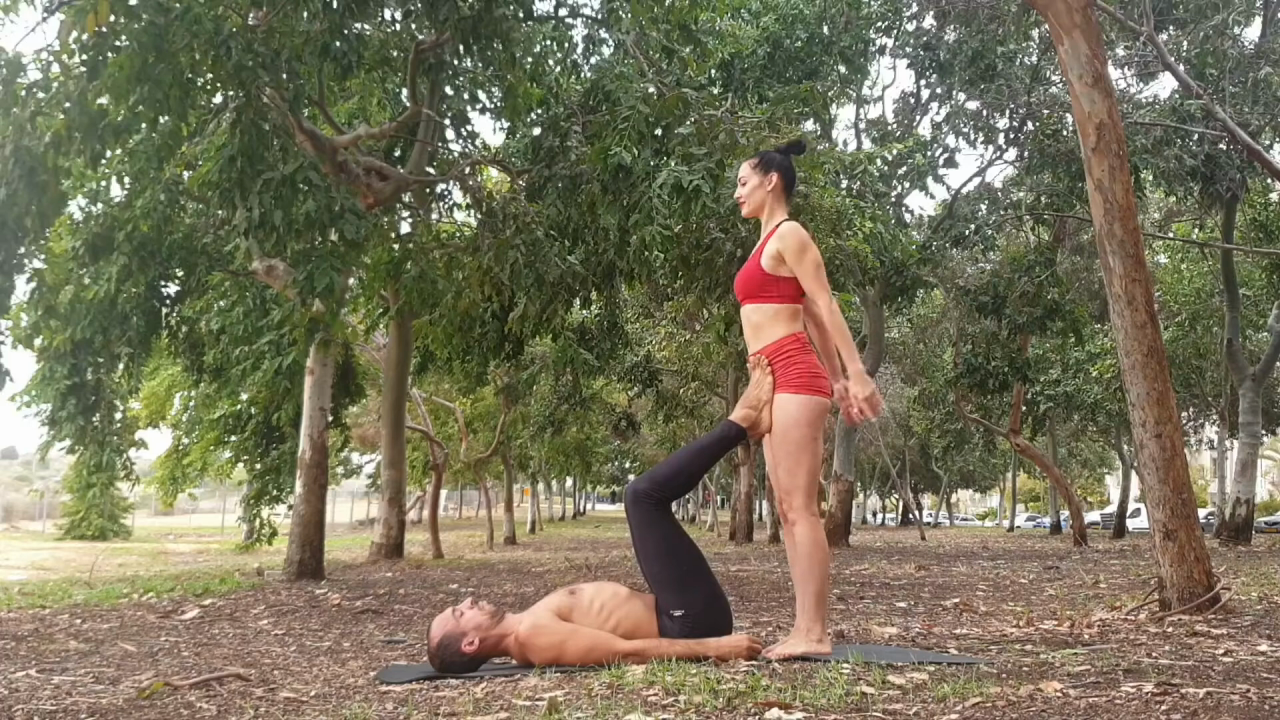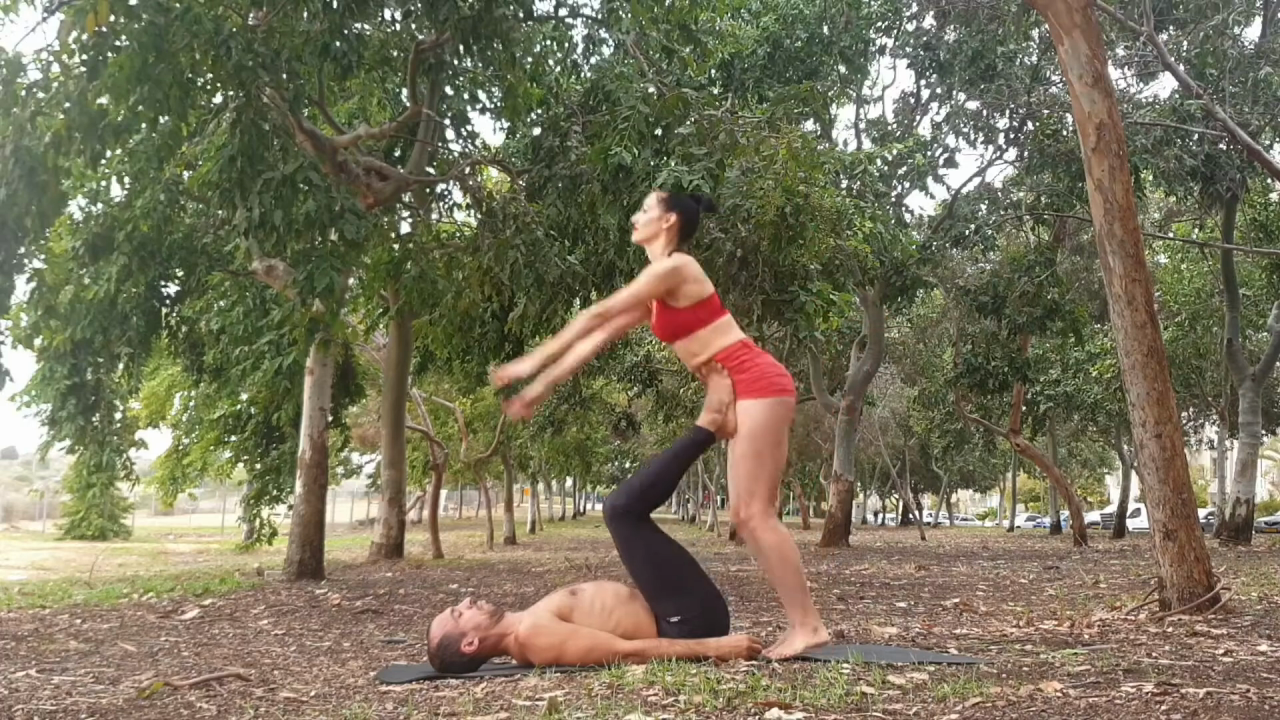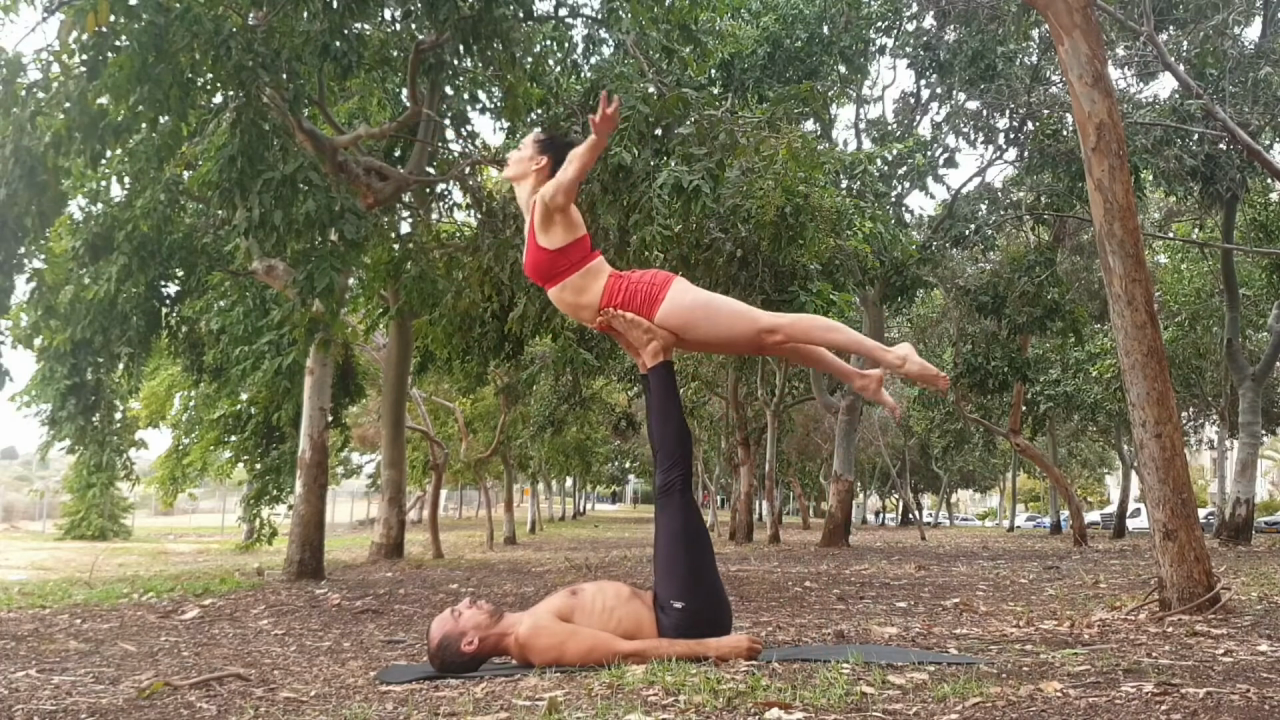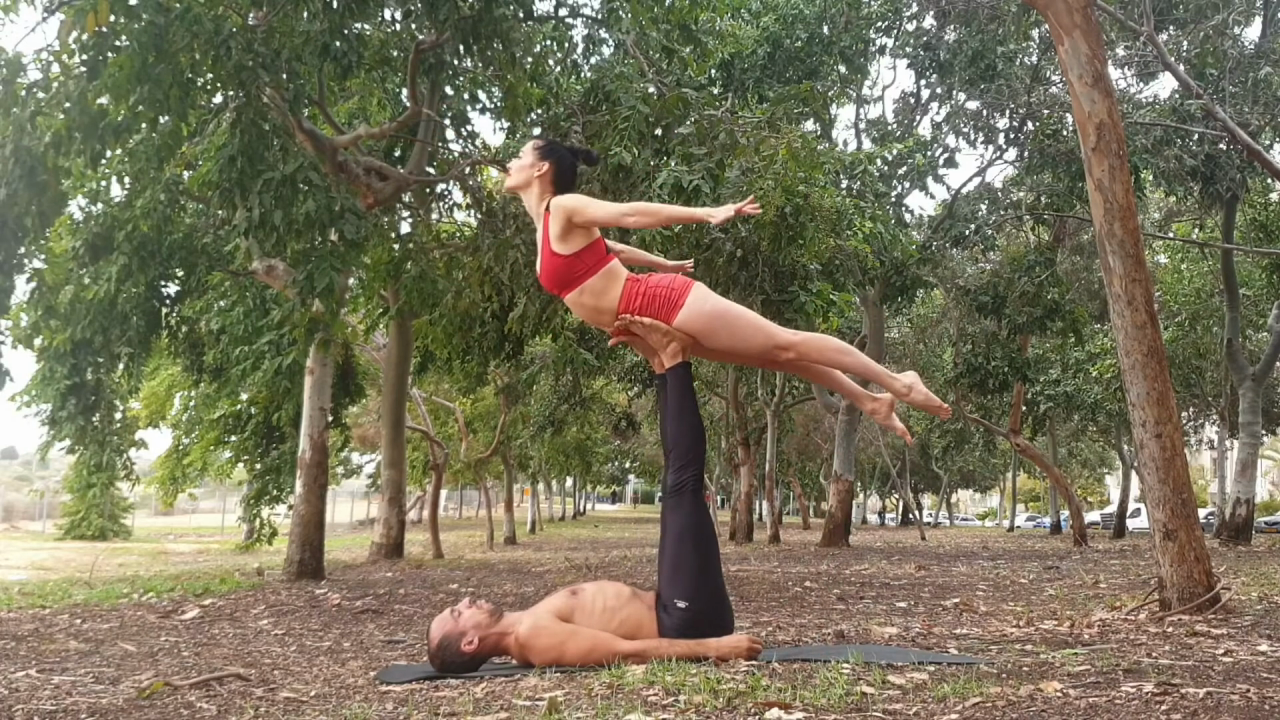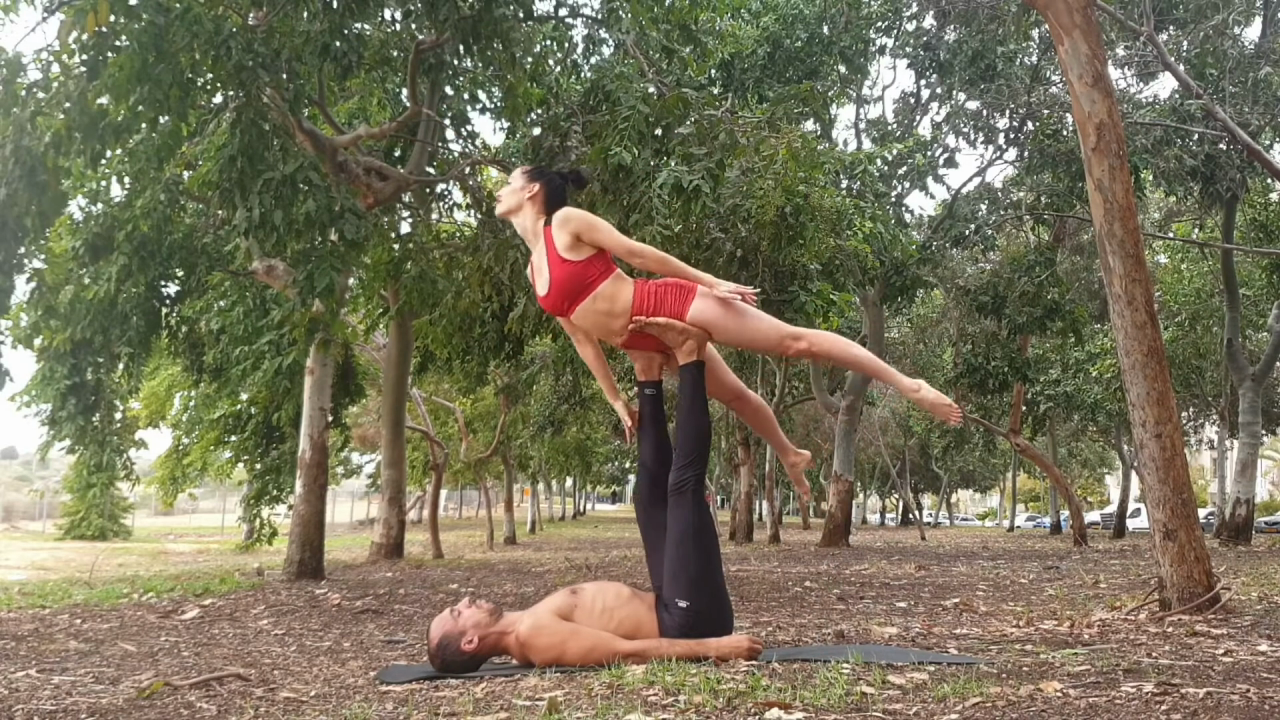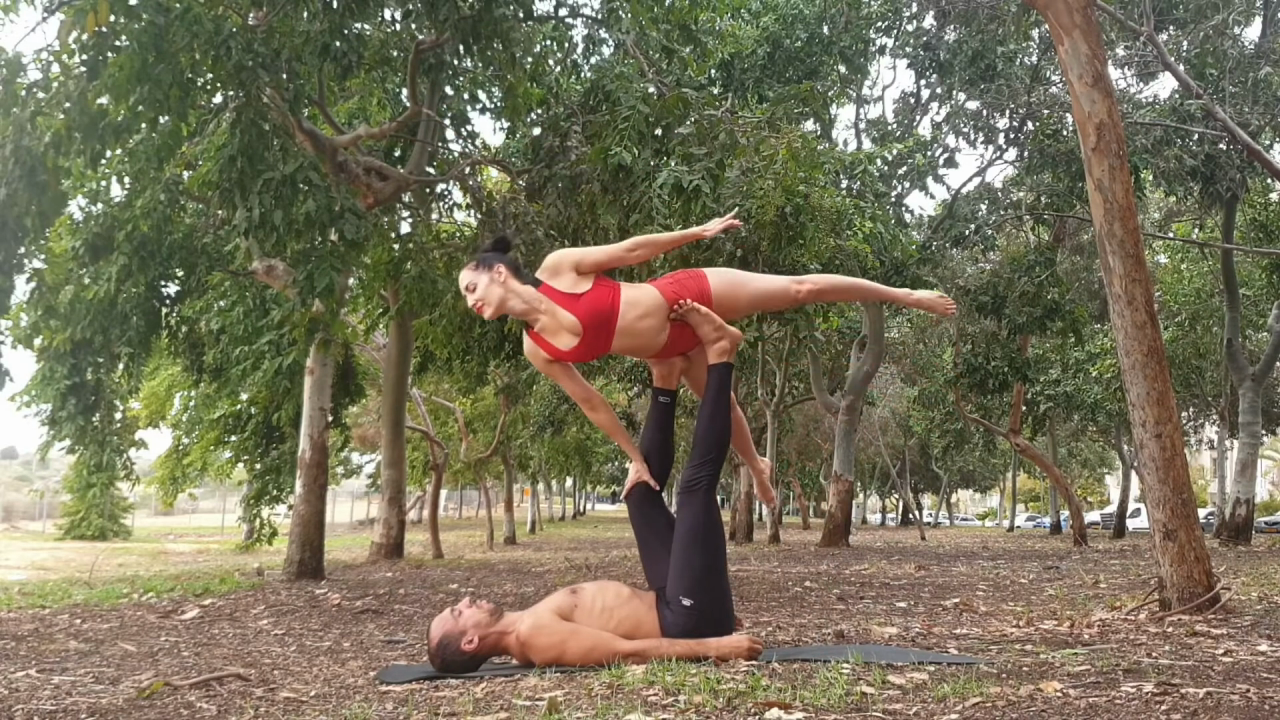
dt=0.7s
person 1, frame 1
left shoulder: (789, 235)
right shoulder: (768, 240)
left elbow: (823, 307)
left wrist: (856, 371)
right wrist: (836, 378)
left hip: (794, 378)
right hip: (782, 380)
left knee: (798, 510)
right knee: (792, 510)
left ankle: (812, 632)
right ankle: (807, 627)
person 1, frame 2
left shoulder: (673, 267)
right shoulder: (659, 286)
left elbow: (594, 316)
right elbow: (601, 334)
left wrist: (534, 362)
right wrist: (544, 384)
left hip: (759, 385)
right hip: (740, 390)
left knee: (752, 514)
right knee: (746, 515)
left ankle: (807, 624)
right ankle: (803, 621)
person 1, frame 3
left shoulder: (549, 200)
right shoulder: (536, 213)
left elbow: (574, 166)
left wrist: (598, 138)
left hip: (648, 300)
right hip: (643, 317)
left knee: (771, 330)
right knee: (761, 338)
left ankle: (889, 356)
right ankle: (859, 379)
person 1, frame 4
left shoulder: (564, 208)
right shoulder: (547, 228)
left elbow: (630, 214)
left wrist: (706, 214)
right wrist: (663, 264)
left hip: (665, 304)
right hip: (653, 324)
left knee: (782, 345)
right knee: (770, 355)
left ankle: (896, 383)
right ankle: (869, 401)
person 1, frame 5
left shoulder: (566, 221)
right shoulder: (535, 273)
left elbow: (636, 252)
right elbow: (582, 335)
left wrist: (711, 282)
right wrist: (615, 399)
left hip: (675, 305)
right hip: (653, 343)
left knee: (795, 341)
right knee: (731, 393)
left ankle: (907, 385)
right ankle: (788, 454)
person 1, frame 6
left shoulder: (558, 267)
right shoulder: (536, 349)
left elbow: (631, 250)
right elbow: (592, 403)
left wrist: (700, 231)
right wrist: (636, 459)
left hip: (689, 297)
right hip: (678, 344)
left knee: (800, 289)
left ankle: (906, 296)
right ankle: (756, 466)
person 2, frame 1
left shoulder: (527, 626)
right shoulder: (530, 635)
right elbow: (627, 652)
right wrist: (715, 646)
left hip: (679, 621)
right hip: (690, 623)
left knee: (646, 496)
right knee: (645, 494)
left ankle: (743, 422)
right ankle: (741, 423)
person 2, frame 2
left shoulder: (527, 627)
right shoulder: (531, 636)
right elbow: (627, 652)
right wrist: (714, 647)
left hip: (683, 620)
right hip: (690, 622)
left knee: (626, 509)
right knee: (623, 509)
left ankle: (711, 422)
right ankle: (709, 425)
person 2, frame 3
left shoulder: (530, 626)
right shoulder: (530, 636)
right elbow: (627, 653)
right wrist: (712, 646)
left hip: (677, 617)
right hip: (689, 622)
right knee: (672, 486)
left ankle: (650, 361)
right ankle: (654, 358)
person 2, frame 4
left shoulder: (531, 623)
right shoulder: (531, 635)
right elbow: (628, 652)
right wrist: (712, 647)
left hip: (674, 614)
right hip: (689, 623)
right knee: (683, 486)
left ankle: (666, 364)
right ankle: (672, 359)
person 2, frame 5
left shoulder: (530, 625)
right shoulder: (531, 635)
right elbow: (628, 652)
right wrist: (712, 647)
left hip: (677, 614)
right hip: (690, 623)
left knee: (651, 492)
right knee: (684, 487)
left ankle: (649, 373)
right ankle: (688, 356)
person 2, frame 6
left shoulder: (529, 625)
right shoulder: (532, 634)
right elbow: (628, 652)
right wrist: (714, 646)
left hip: (675, 608)
right hip: (688, 623)
left knee: (641, 491)
right knee: (696, 484)
left ankle: (666, 383)
right ankle: (718, 358)
